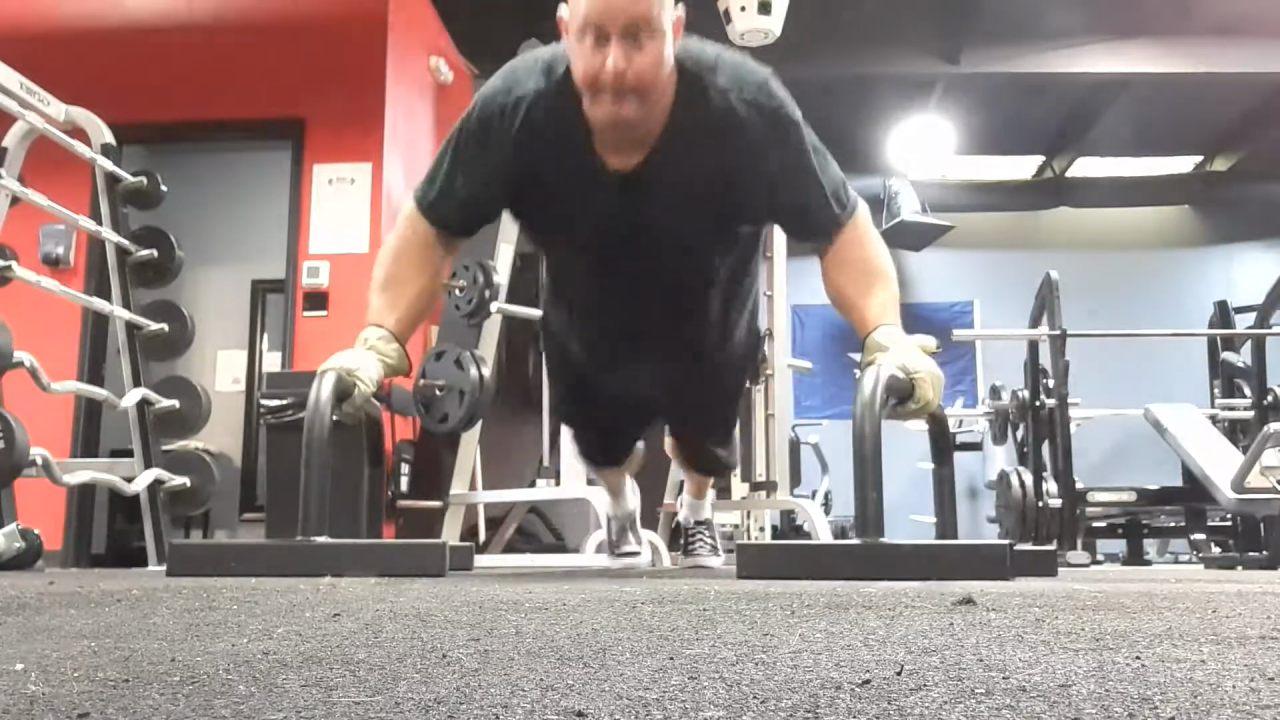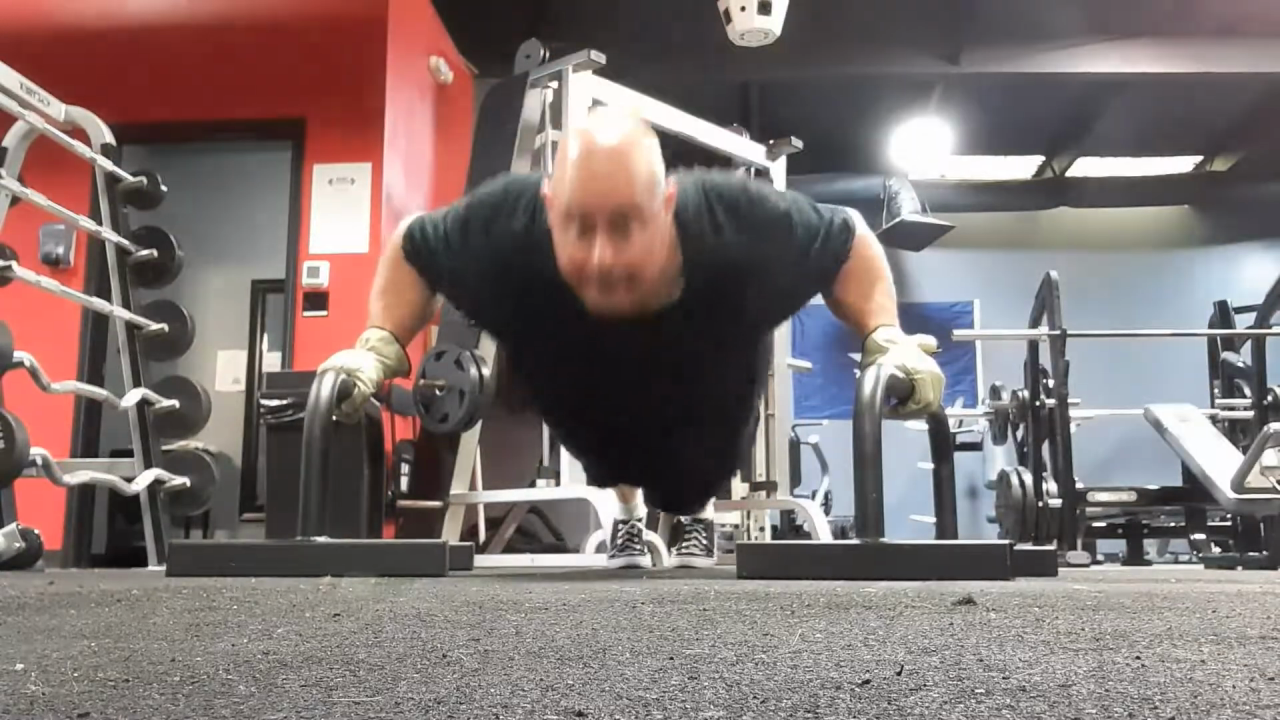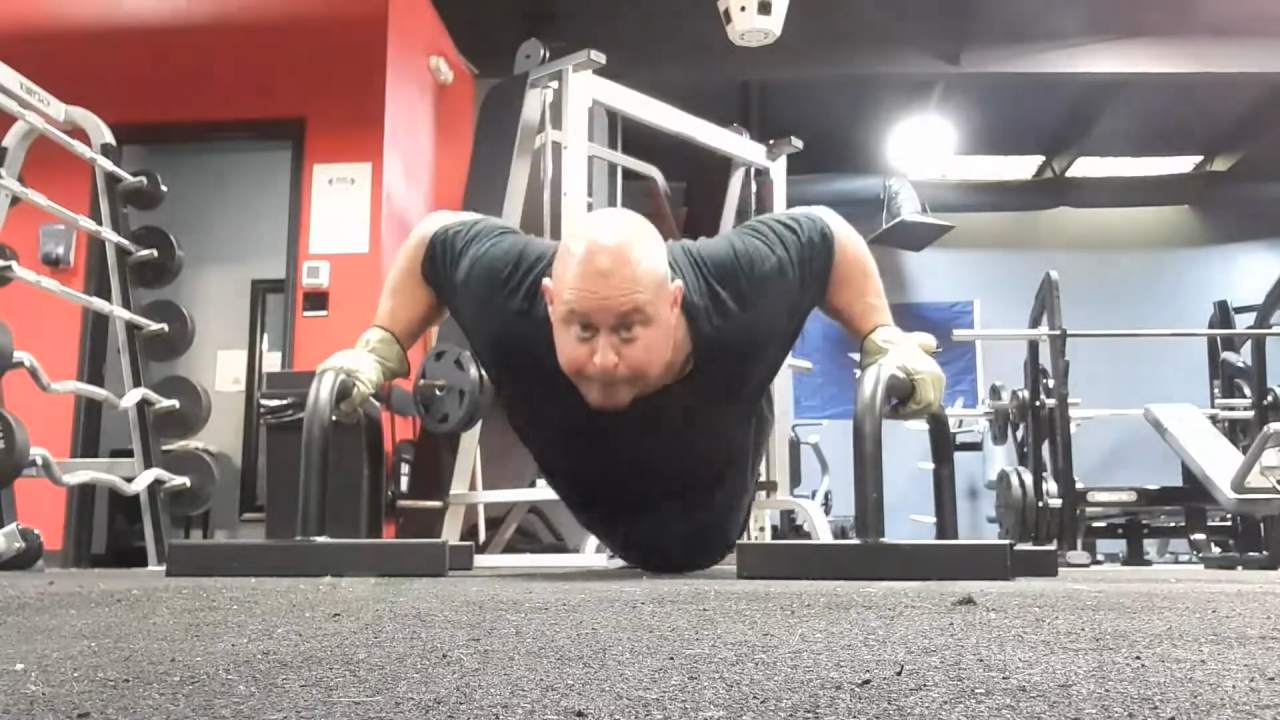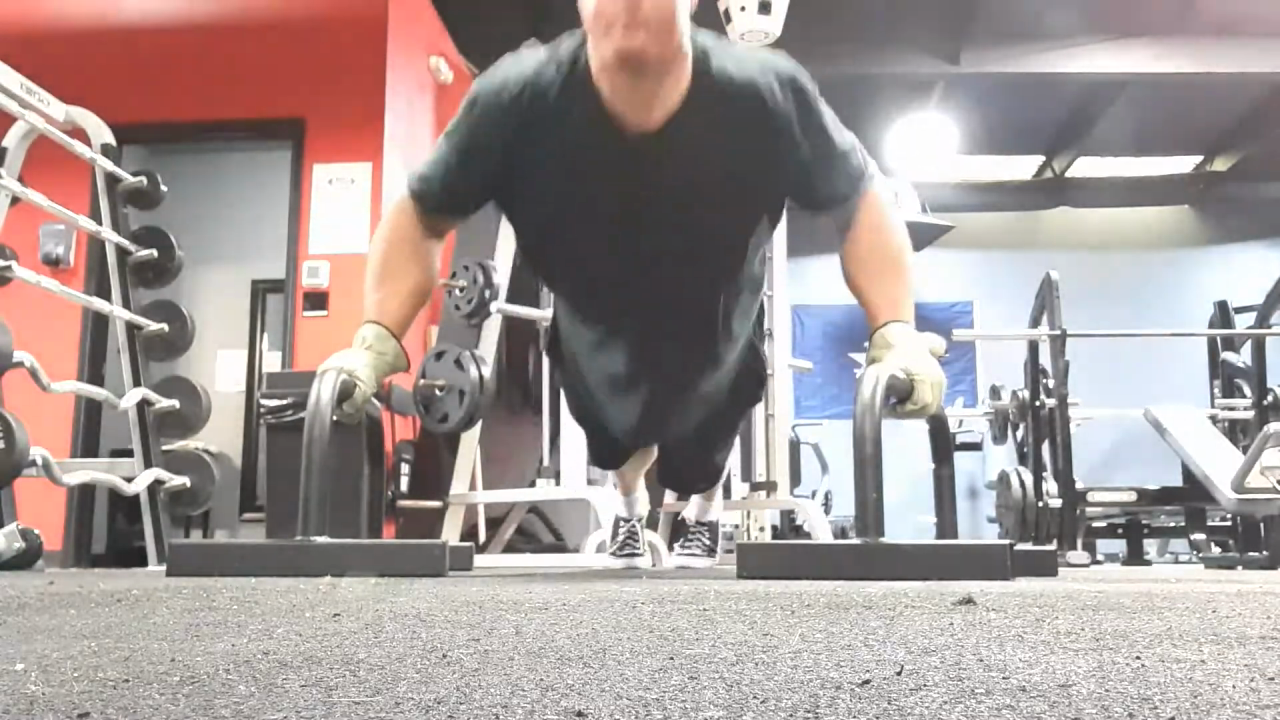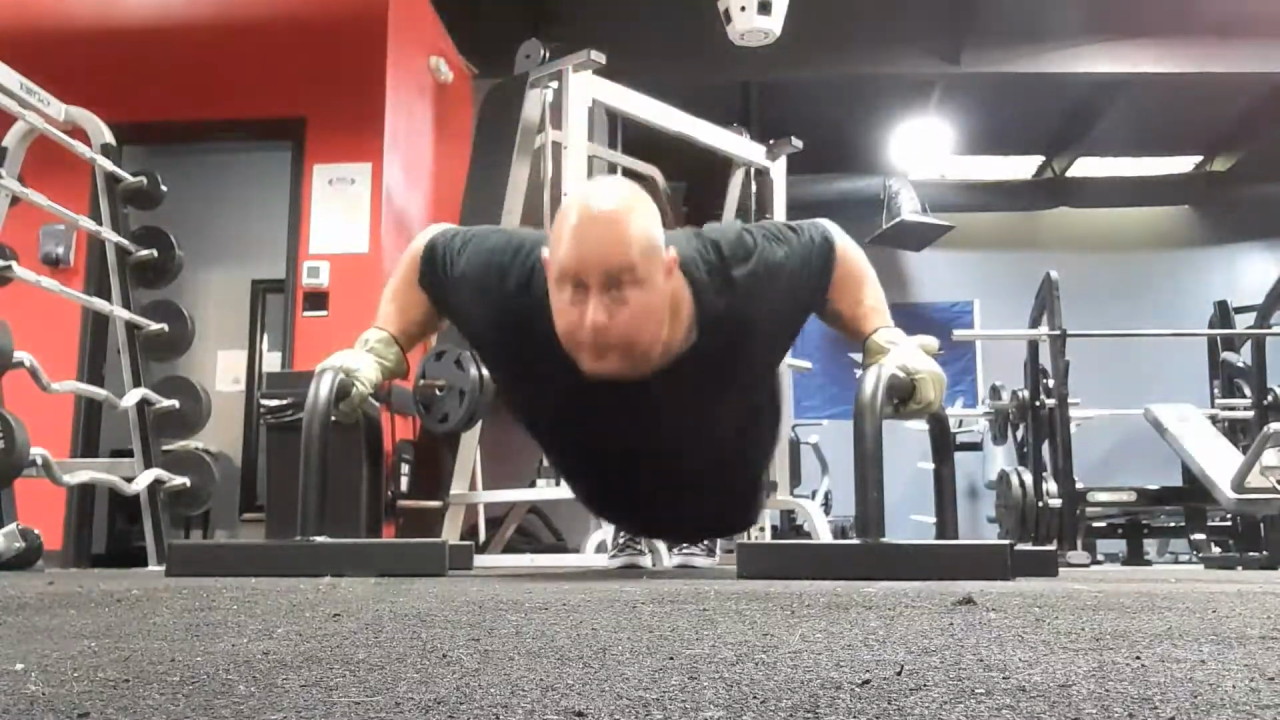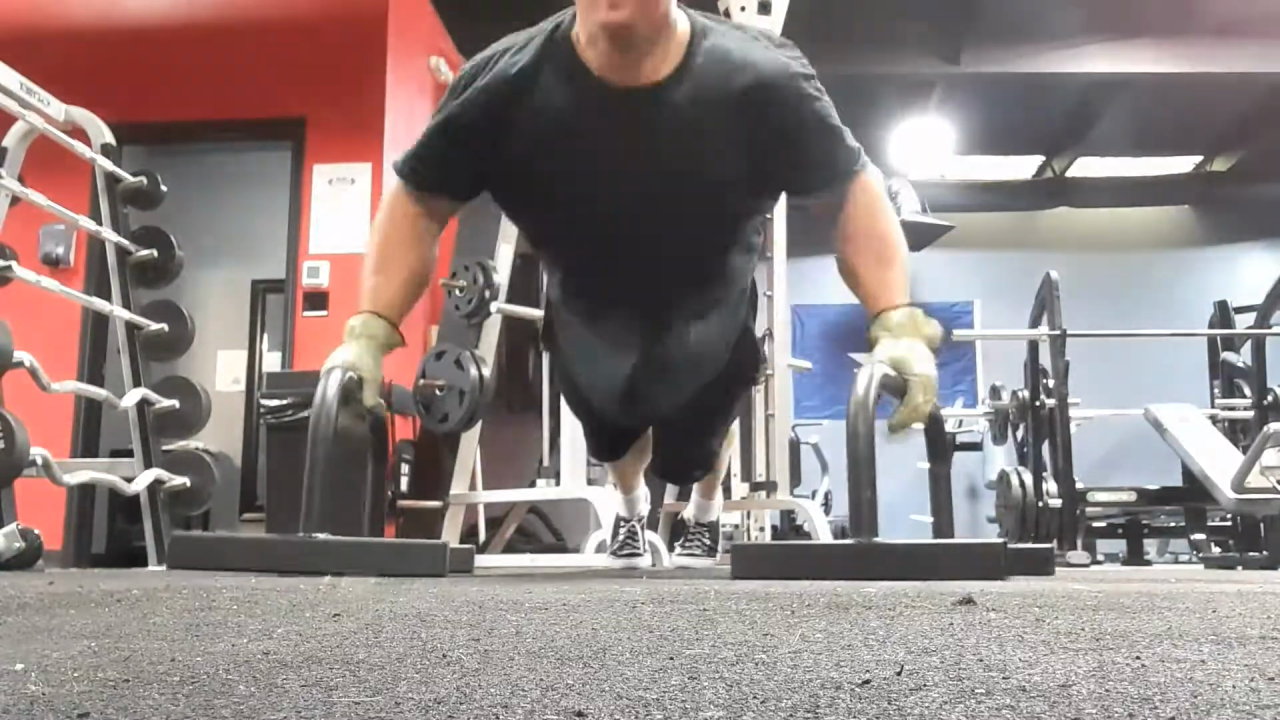
dt=0.5s
person 1, frame 1
left shoulder: (745, 105)
right shoulder: (513, 106)
left elbow: (841, 227)
right elbow: (428, 230)
left wrist: (887, 340)
right wrist: (378, 345)
left hip: (705, 307)
right hip: (589, 312)
left knee: (702, 441)
right knee: (603, 442)
left ankle: (696, 516)
right ankle: (623, 508)
person 1, frame 2
left shoulder: (742, 228)
right shoulder: (501, 231)
left elbow: (847, 242)
right elbow: (412, 247)
left wrist: (889, 342)
right wrist: (378, 348)
left ankle: (696, 519)
right ankle: (628, 523)
person 1, frame 3
left shoulder: (738, 293)
right shoulder: (509, 293)
left elbow: (825, 233)
right elbow: (436, 236)
left wrist: (885, 341)
right wrist: (379, 348)
person 1, frame 4
left shoulder: (765, 93)
right shoulder: (516, 98)
left elbow: (858, 202)
right elbow: (421, 215)
left wrist: (896, 335)
right wrist: (376, 341)
left hip: (715, 334)
right hip: (595, 340)
left knee: (698, 460)
right knee: (617, 446)
left ankle: (702, 520)
right ankle: (629, 516)
person 1, frame 5
left shoulder: (742, 278)
right shoulder: (504, 284)
left elbow: (830, 251)
right elbow: (429, 256)
left wrist: (888, 342)
right wrist: (377, 348)
left ankle: (697, 533)
right ankle: (630, 531)
person 1, frame 6
left shoulder: (757, 71)
right shoulder: (506, 78)
left elbow: (853, 185)
right elbow: (418, 197)
left wrist: (894, 326)
right wrist: (370, 334)
left hip: (709, 310)
right hip: (589, 311)
left knee: (696, 440)
right knee: (613, 435)
left ankle: (703, 520)
right ankle: (631, 515)
